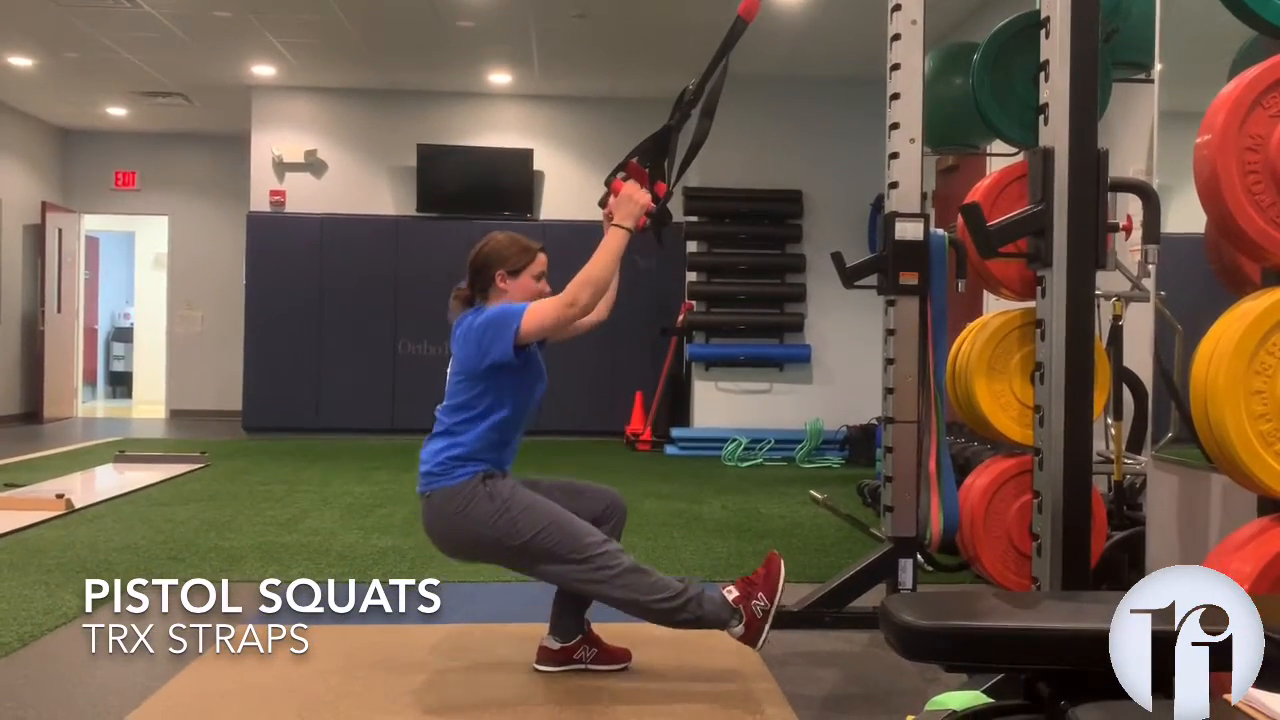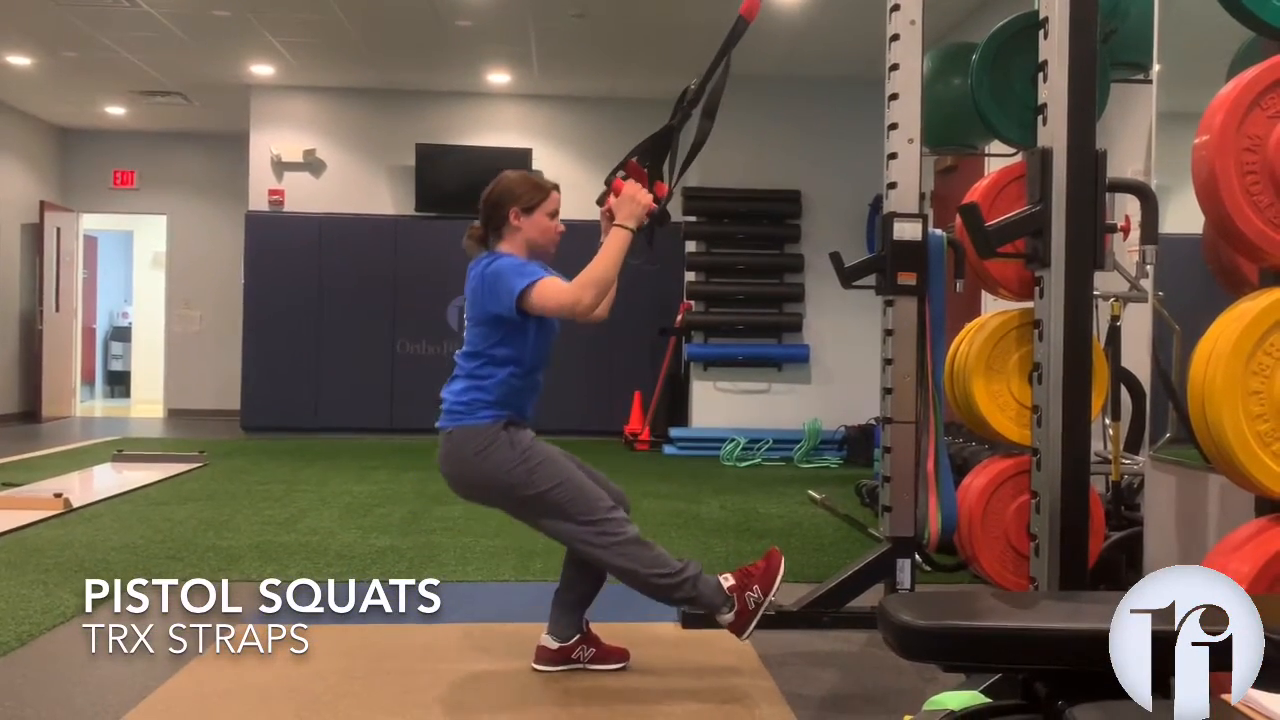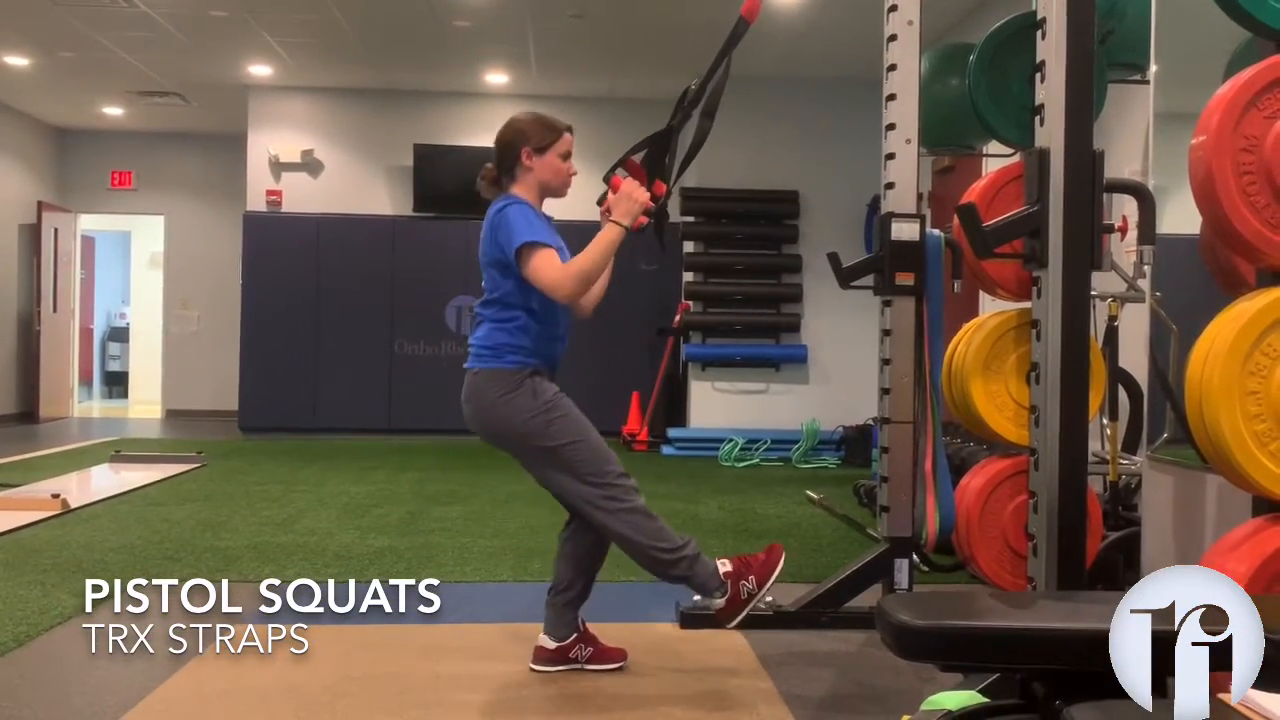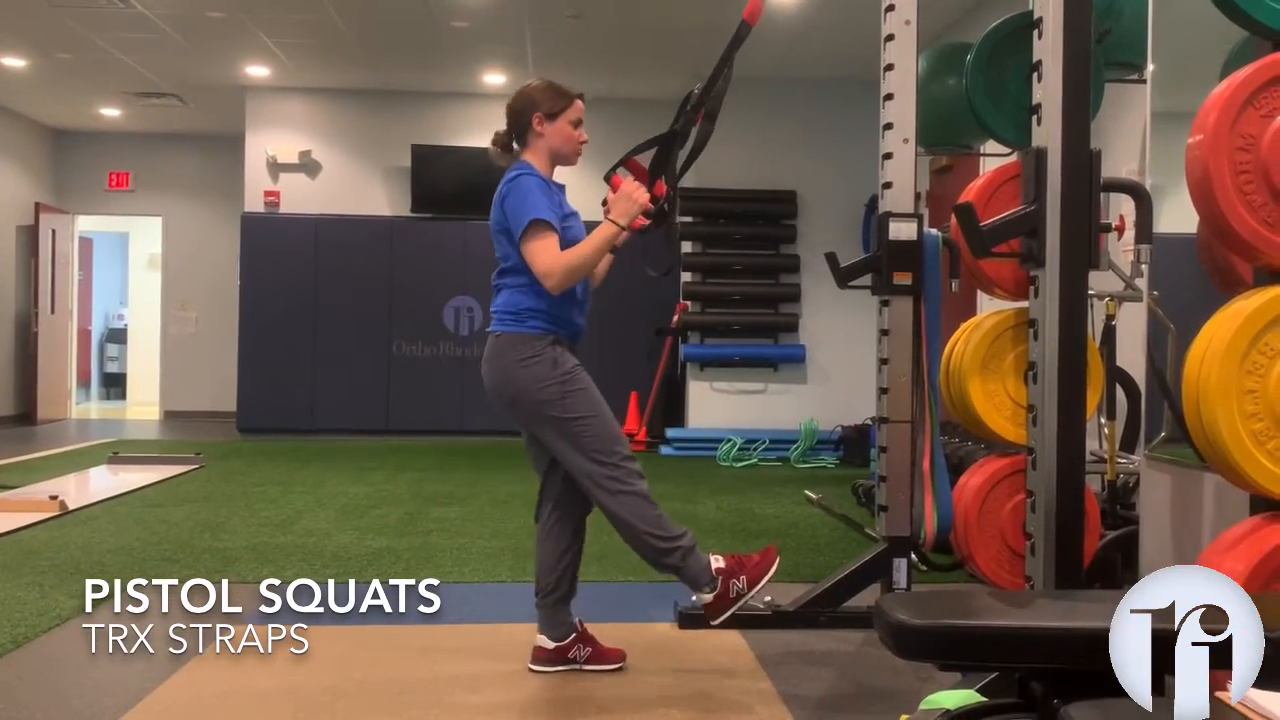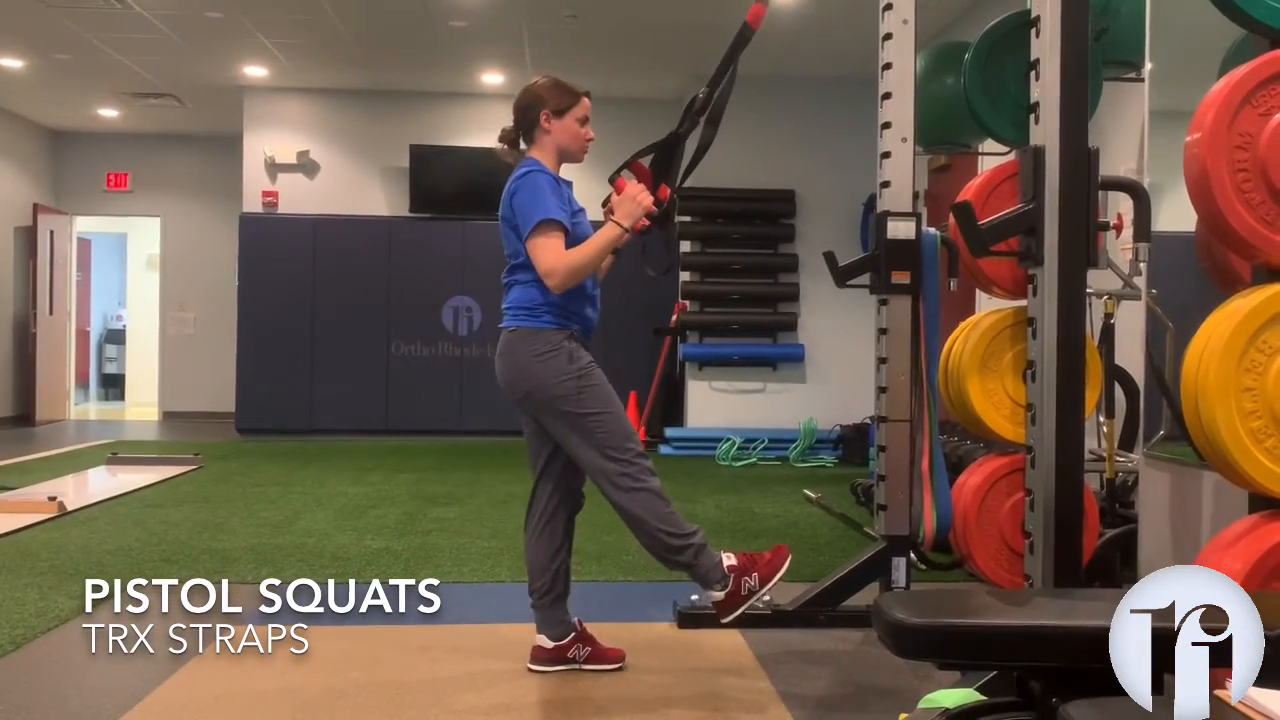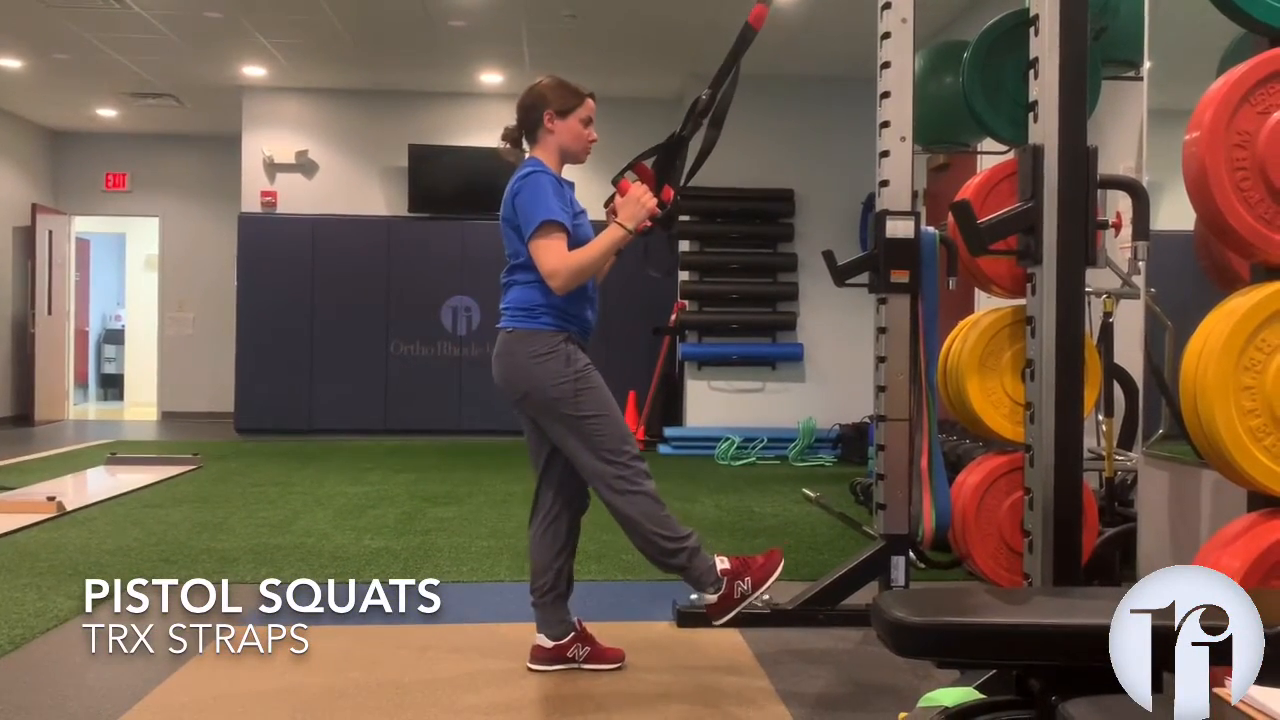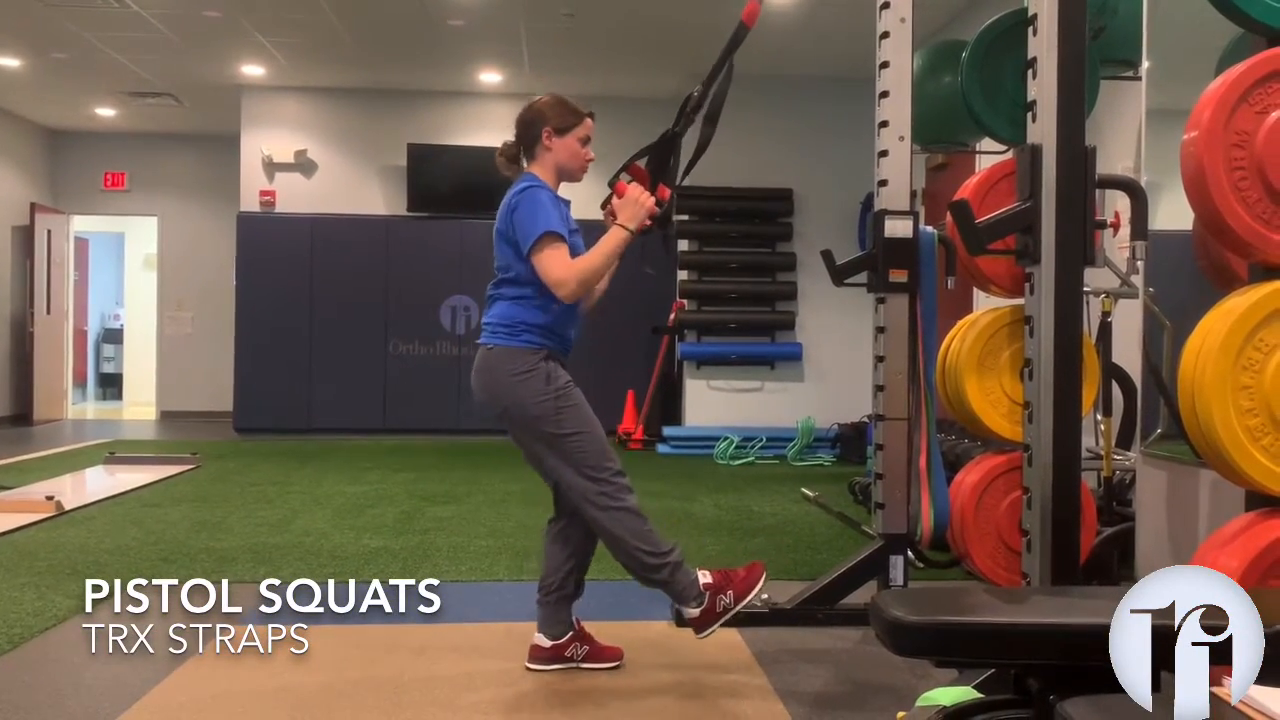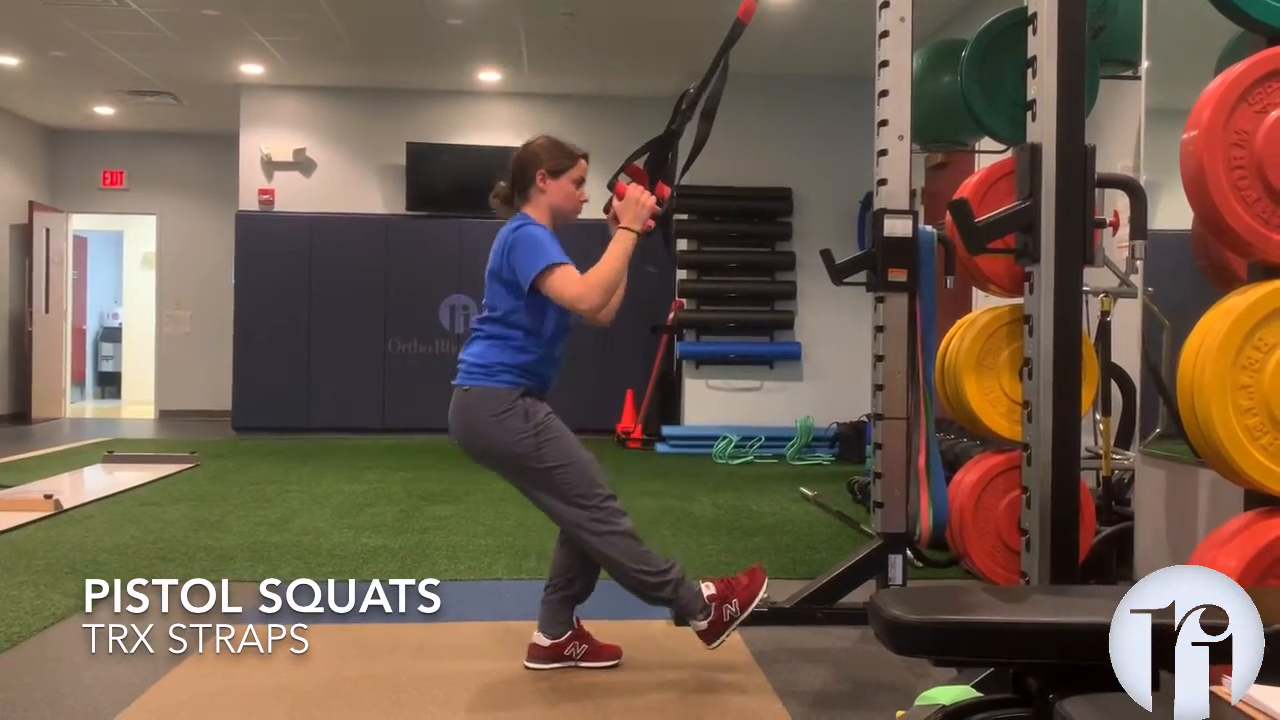
dt=0.3s
person 1, frame 1
left shoulder: (501, 326)
right shoulder: (487, 325)
left elbow: (595, 313)
right elbow: (576, 304)
left wrist: (613, 233)
right wrist: (622, 226)
left hip: (477, 487)
right hip: (463, 501)
left knee: (605, 509)
right knee: (593, 554)
left ankle: (565, 640)
right ankle: (729, 611)
person 1, frame 2
left shoulder: (510, 272)
right shoulder: (500, 271)
left elbow: (596, 308)
right elbow: (581, 301)
left wrist: (612, 232)
right wrist: (626, 225)
left hip: (493, 436)
right hip: (481, 443)
left knee: (607, 506)
right knee: (601, 520)
left ankle: (563, 638)
right ankle: (722, 598)
person 1, frame 3
left shoulder: (529, 220)
right shoulder: (513, 216)
left elbow: (581, 304)
right elbow: (563, 287)
left wrist: (615, 232)
right wrist: (617, 224)
left hip: (513, 386)
right hip: (510, 387)
left knee: (593, 504)
right knee: (611, 491)
left ankle: (560, 638)
right ankle: (719, 583)
person 1, frame 4
left shoulder: (544, 189)
right shoulder: (524, 186)
left elbow: (583, 281)
right elbow: (554, 275)
left wrist: (616, 230)
right wrist: (618, 221)
left hip: (530, 357)
right hip: (531, 354)
left knee: (568, 493)
right knee: (613, 474)
left ankle: (557, 637)
right ankle: (709, 581)
person 1, frame 5
left shoulder: (551, 186)
right shoulder: (533, 183)
left elbow: (583, 277)
right elbow: (555, 273)
left wrist: (618, 231)
right wrist: (619, 224)
left hip: (539, 354)
right hip: (545, 350)
left knee: (557, 493)
right knee: (625, 470)
left ankle: (555, 636)
right ankle: (719, 576)
person 1, frame 6
left shoulder: (550, 185)
right shoulder: (535, 182)
left elbow: (583, 277)
right elbow: (558, 275)
left wrist: (620, 229)
right wrist: (623, 225)
left hip: (536, 354)
right hip: (544, 352)
left knee: (560, 494)
right knee: (621, 472)
left ankle: (555, 636)
right ankle: (714, 581)
person 1, frame 7
left shoulder: (545, 203)
right shoulder: (532, 198)
left elbow: (587, 293)
right elbow: (567, 285)
left wrist: (618, 231)
right wrist: (625, 226)
left hip: (516, 369)
right hip: (520, 368)
left knee: (580, 500)
right knee: (604, 487)
left ankle: (555, 634)
right ankle: (695, 594)
person 1, frame 8
left shoulder: (534, 239)
right shoulder: (526, 237)
left elbow: (602, 312)
right elbow: (587, 299)
left wrist: (623, 234)
right wrist: (629, 230)
left hip: (495, 405)
right hip: (498, 407)
left knee: (583, 508)
right knee: (594, 509)
left ankle: (554, 636)
right ankle: (699, 605)
